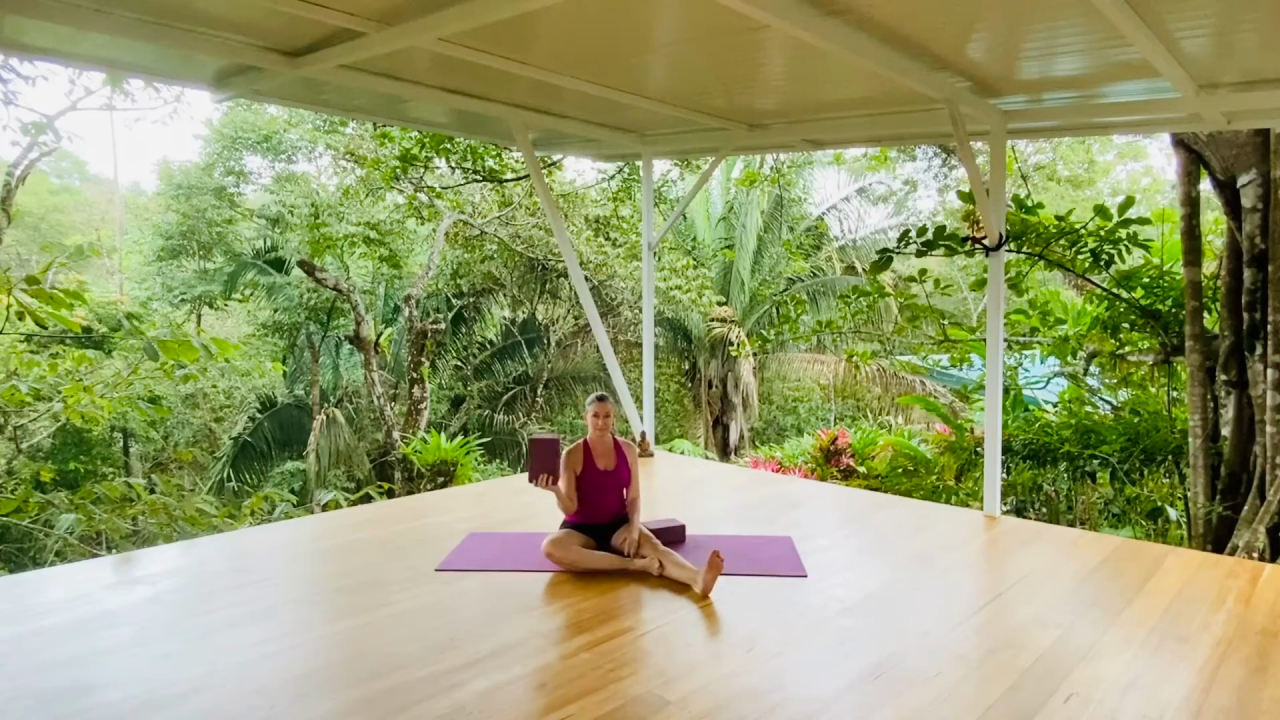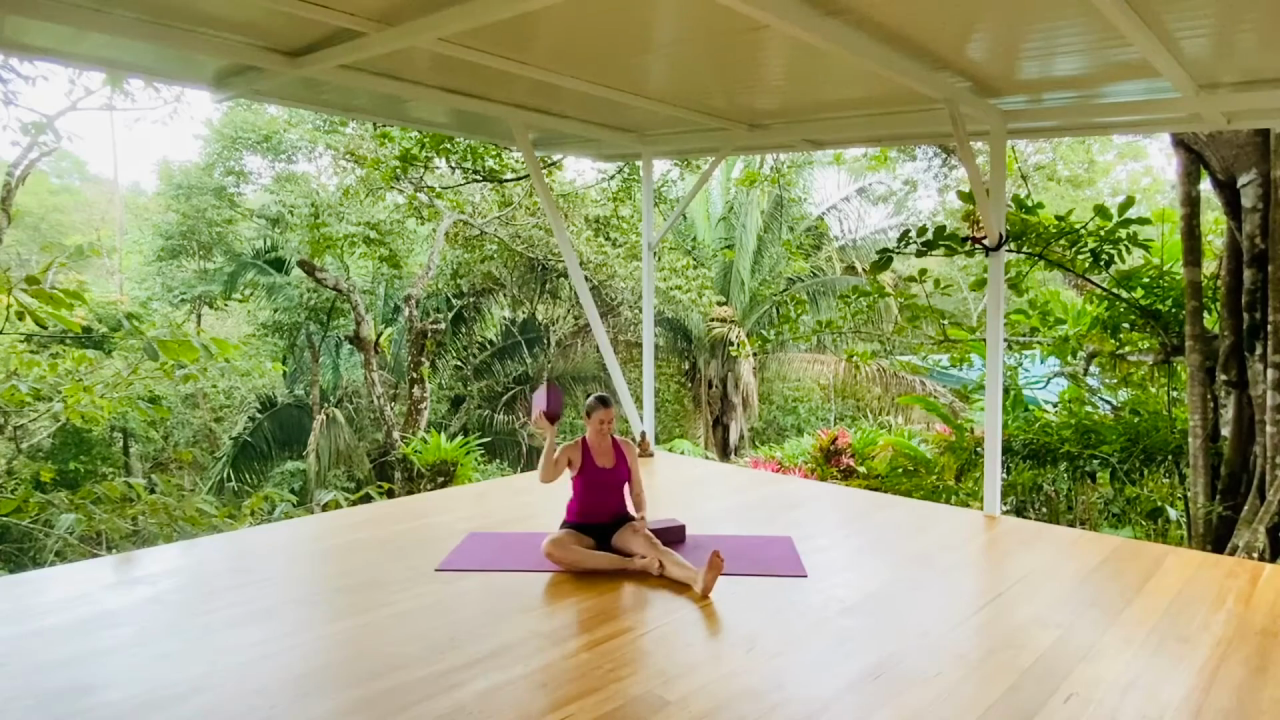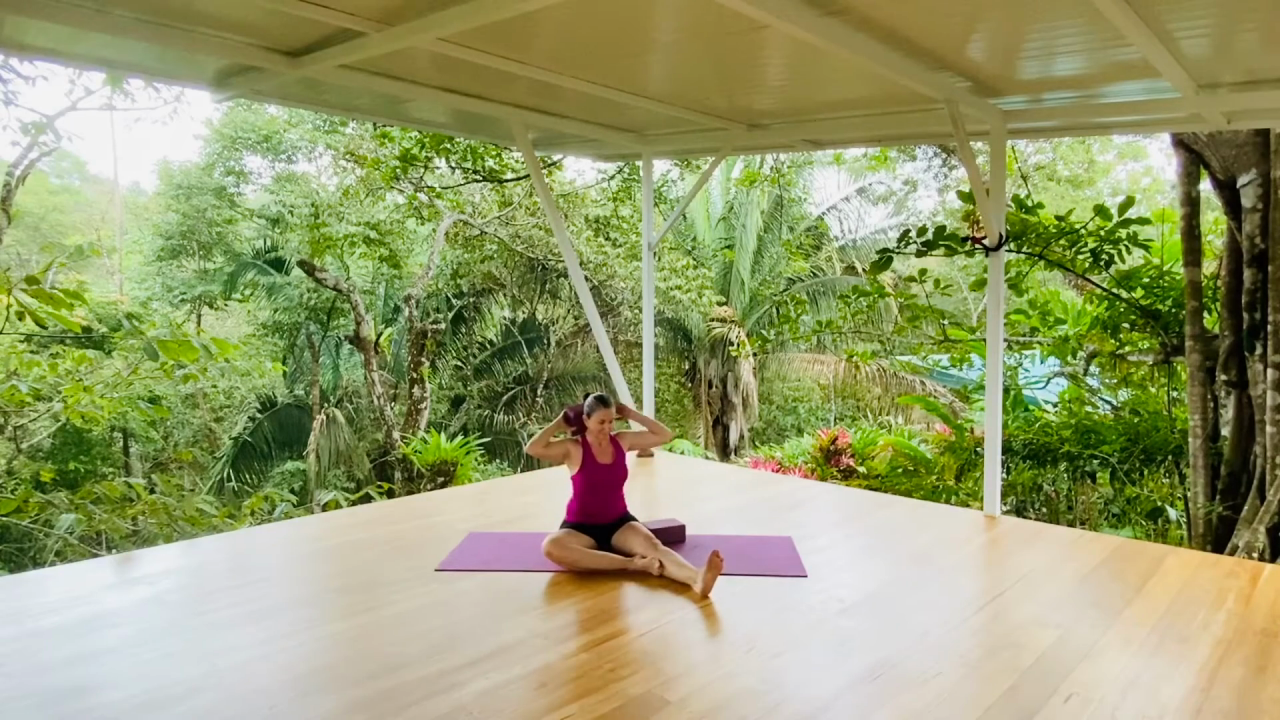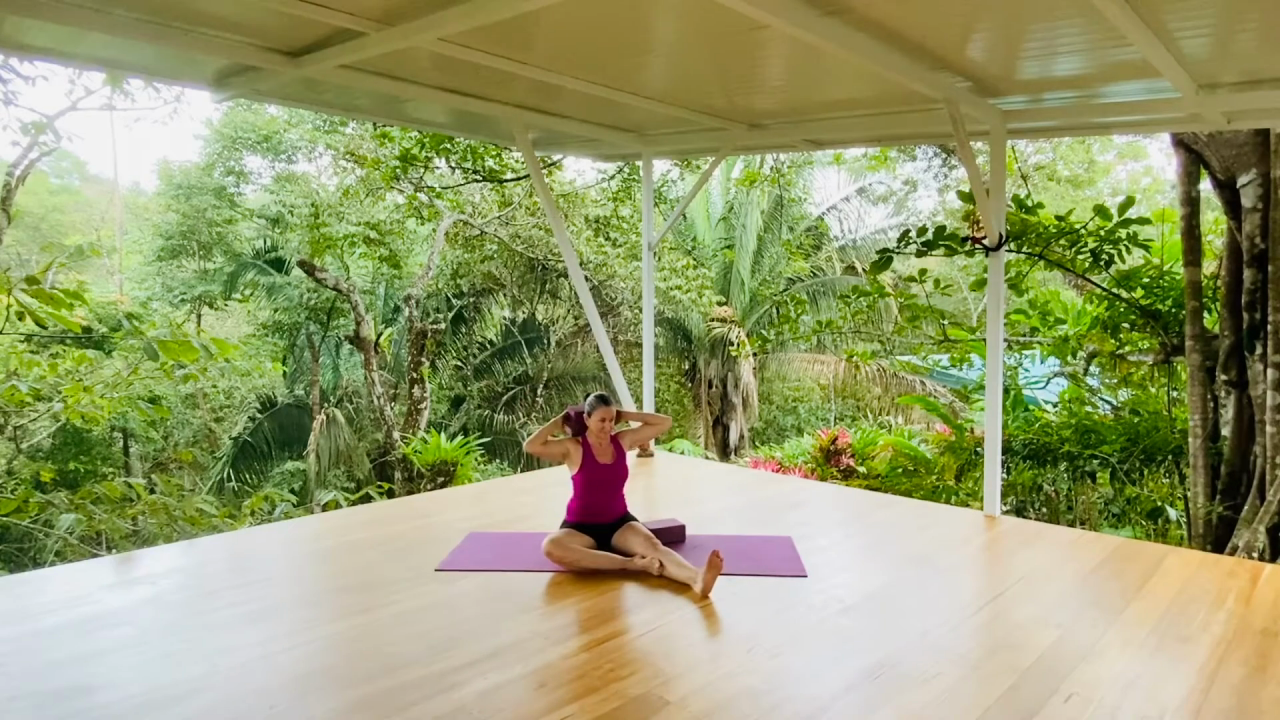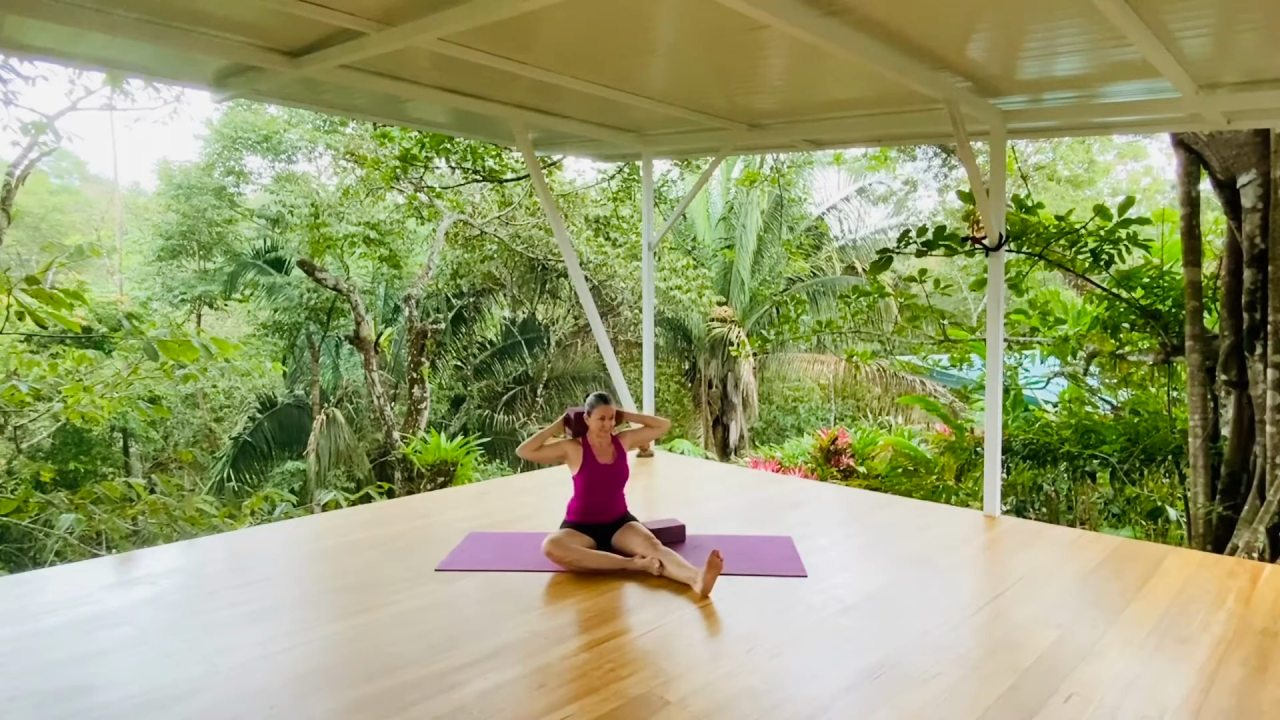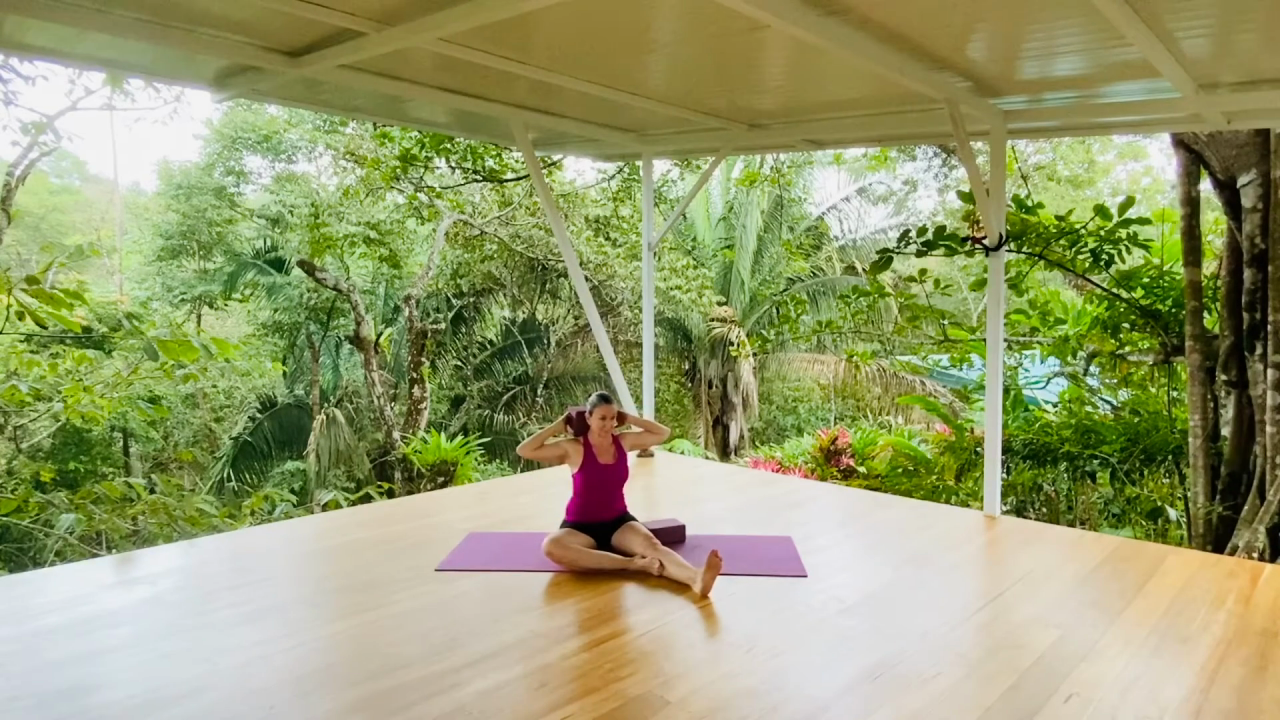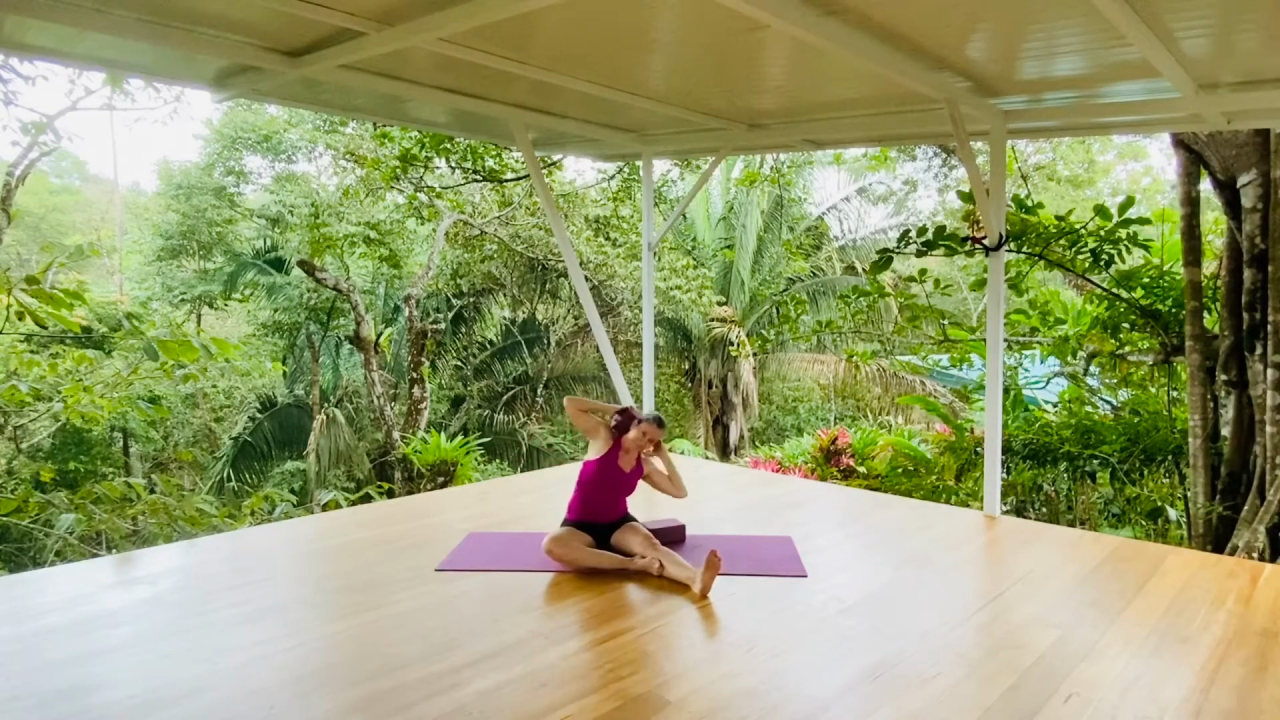
dt=0.7s
person 1, frame 1
left shoulder: (627, 449)
right shoulder: (572, 455)
left elbow: (634, 497)
right elbow: (569, 509)
left wrist: (634, 528)
right wrist: (556, 491)
left hip: (618, 523)
right hip: (581, 528)
left knee: (651, 544)
right knee: (551, 547)
left ankle: (697, 579)
right ankle: (633, 564)
person 1, frame 2
left shoulder: (626, 448)
right shoulder: (572, 450)
left elbow: (637, 492)
right elbow: (545, 477)
left wrist: (641, 512)
right wrist: (551, 436)
left hip: (618, 523)
right hip: (581, 527)
left knee: (652, 545)
right knee: (551, 547)
left ankle: (697, 579)
right ankle: (632, 564)
person 1, frame 3
left shoulder: (622, 441)
right shoulder: (573, 448)
left elbow: (665, 435)
right elbow: (532, 449)
left wrist: (631, 415)
right wrist: (559, 423)
left hip: (619, 522)
right hip: (581, 527)
left knee: (652, 545)
right knee: (551, 547)
left ankle: (696, 578)
right ankle: (632, 564)
person 1, frame 4
left shoulder: (623, 440)
right shoulder: (573, 448)
left elbow: (665, 422)
right elbow: (531, 446)
left wrist: (625, 415)
right wrist: (558, 421)
left hip: (619, 522)
right hip: (581, 527)
left knee: (652, 545)
right knee: (551, 547)
left ankle: (697, 578)
right ankle: (631, 563)
person 1, frame 5
left shoulder: (623, 441)
right shoulder: (573, 448)
left elbow: (663, 425)
right elbow: (524, 452)
left wrist: (626, 416)
right wrist: (558, 426)
left hip: (619, 522)
right hip: (581, 527)
left knee: (651, 544)
right knee: (551, 547)
left ankle: (696, 578)
right ankle: (631, 563)
person 1, frame 6
left shoulder: (624, 441)
right shoulder: (573, 448)
left elbow: (663, 433)
right elbow: (524, 450)
left wrist: (628, 418)
right wrist: (558, 425)
left hip: (618, 521)
right hip: (580, 526)
left knee: (651, 544)
right knee: (551, 546)
left ankle: (695, 578)
right ankle: (631, 563)
person 1, frame 7
left shoulder: (644, 465)
right shoulder: (603, 437)
left elbow: (680, 492)
right elbow: (571, 403)
left wrist: (663, 456)
right wrist: (617, 411)
left hip: (618, 524)
right hip: (581, 526)
left knee: (651, 545)
right knee: (552, 545)
left ankle: (695, 579)
right ankle: (633, 564)
